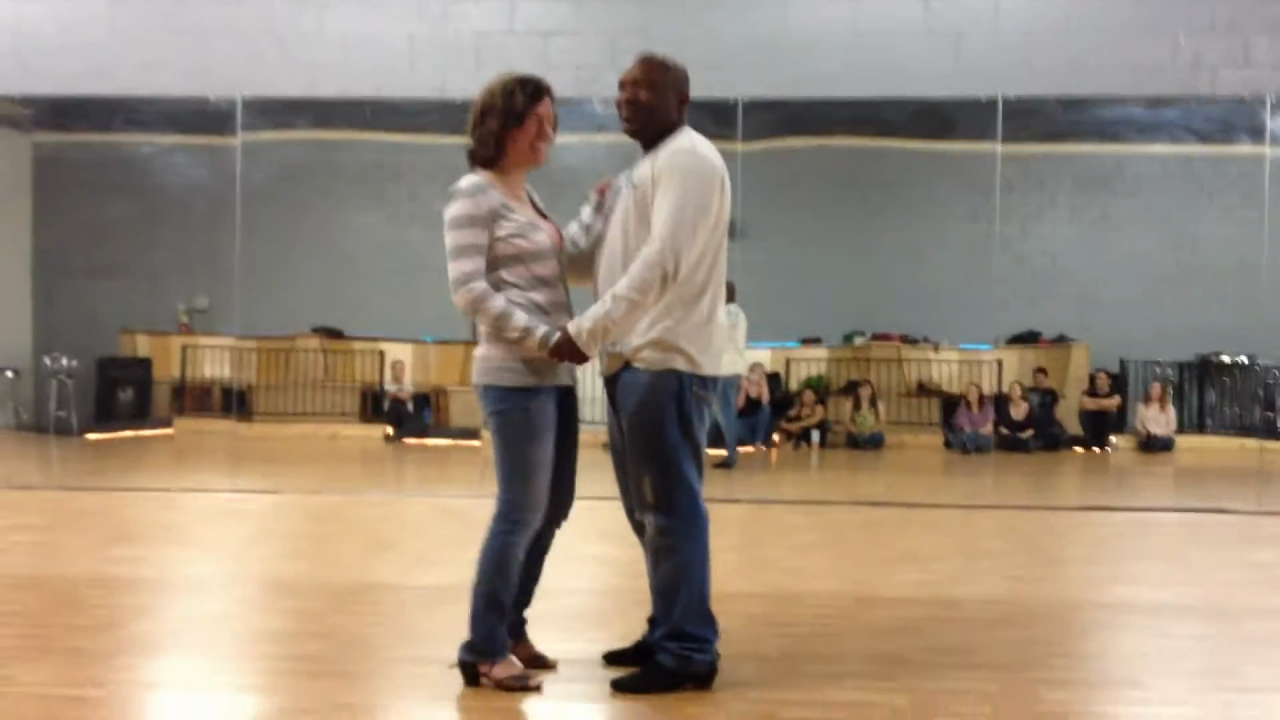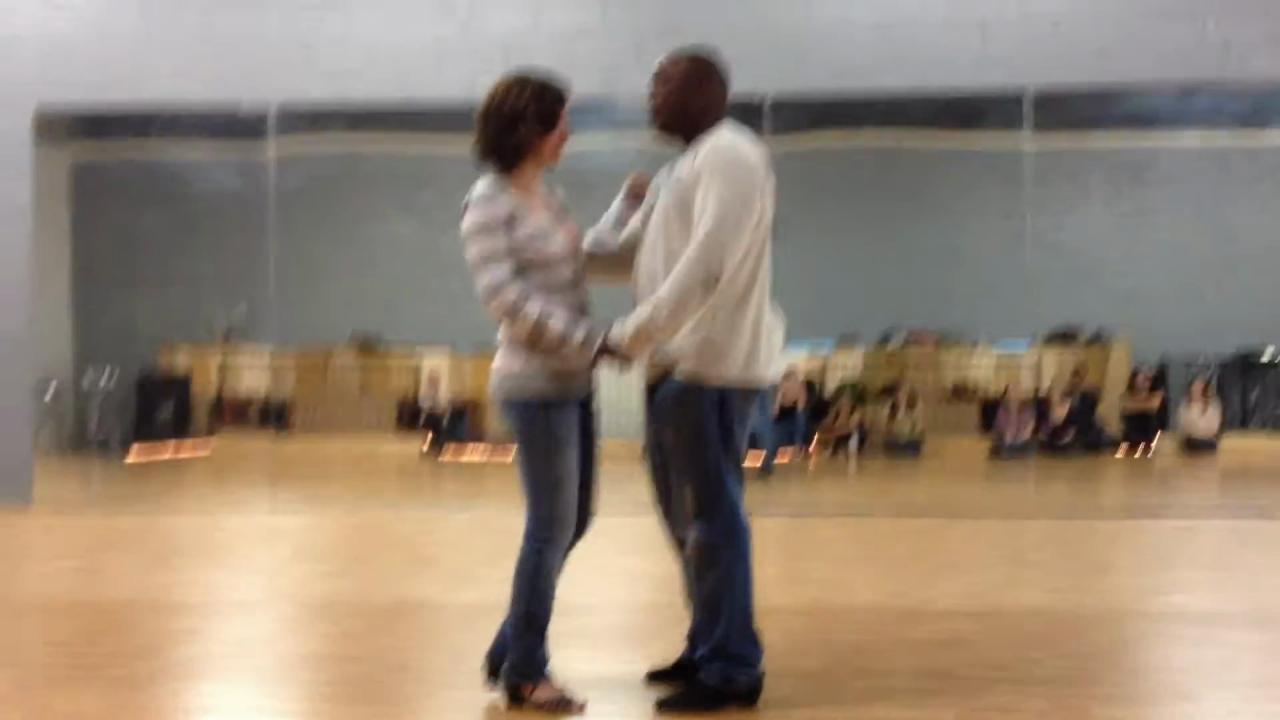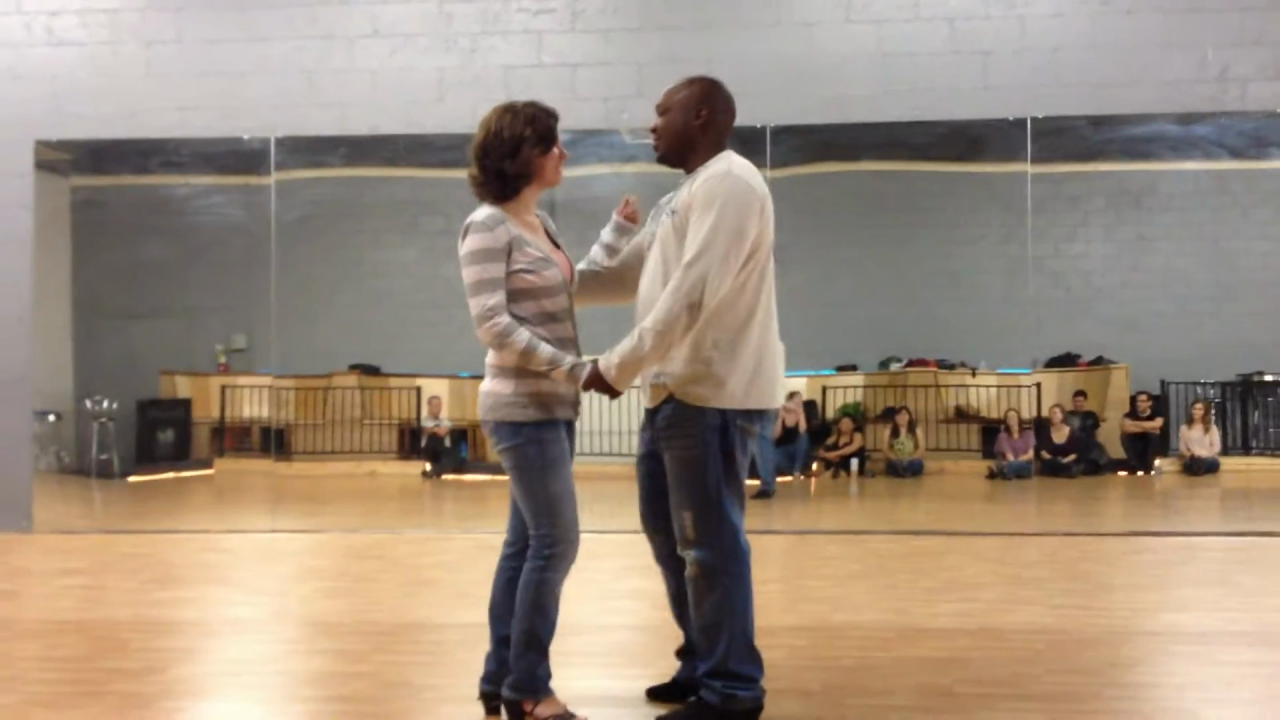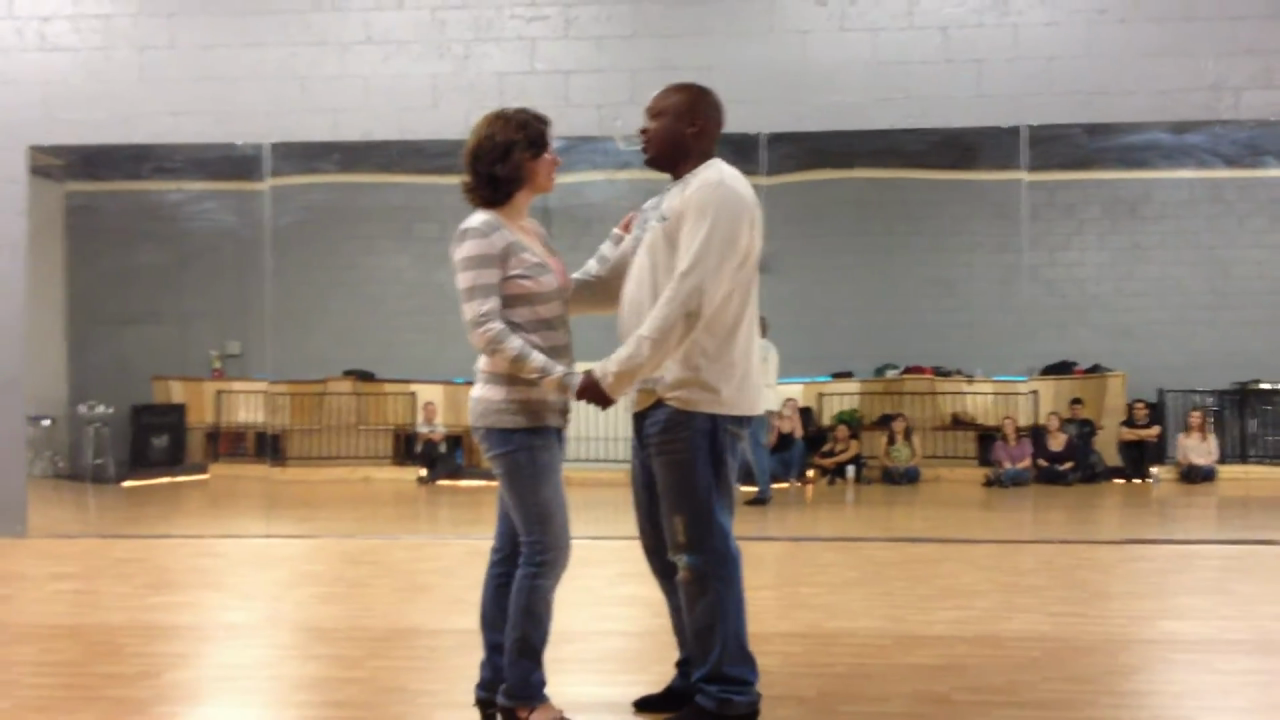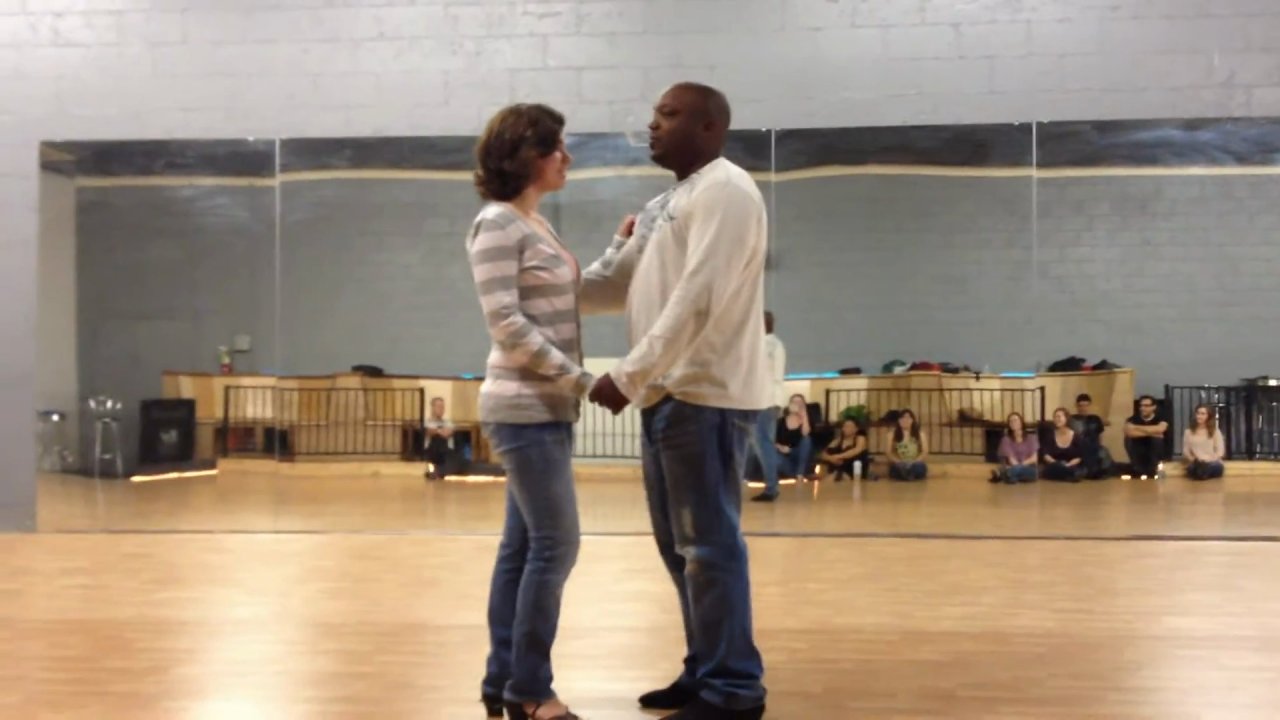
dt=0.4s
person 1, frame 1
left shoulder: (688, 159)
right shoulder: (646, 169)
left elbow: (664, 263)
right elbow: (618, 260)
left wrist: (586, 330)
left hip: (666, 363)
right hip: (635, 360)
left knee: (670, 508)
right knee: (649, 509)
left ankle: (688, 650)
right ankle: (667, 634)
person 1, frame 2
left shoulder: (728, 154)
right shoulder: (684, 167)
left elbow: (706, 265)
right elbow: (630, 251)
left wrist: (630, 334)
left hip: (709, 370)
right hip: (676, 368)
left knee: (710, 521)
right knee: (688, 519)
right ankle: (709, 648)
person 1, frame 3
left shoulder: (728, 183)
right shoulder: (694, 191)
left elbow: (693, 294)
right elbow: (645, 278)
left wrist: (616, 366)
left hip: (714, 394)
right hip: (679, 391)
left knee: (710, 543)
right knee: (667, 528)
right ankle: (703, 662)
person 1, frame 4
left shoulder: (717, 192)
right shoulder: (666, 203)
left elbow: (687, 302)
right elbow: (613, 284)
left wrist: (611, 374)
left hip: (697, 403)
right hip: (660, 400)
left knee: (700, 550)
right knee: (668, 549)
person 1, frame 5
left shoulder: (725, 190)
right shoulder: (671, 203)
left elbow: (698, 300)
right elbow: (620, 284)
left wrist: (627, 375)
left hip: (706, 399)
right hip: (670, 397)
left knee: (709, 543)
right knee: (680, 544)
person 2, frame 1
left shoulder: (527, 196)
right shoulder: (474, 193)
right elbow: (468, 288)
right wrist: (541, 337)
left hip: (552, 374)
right hip: (514, 374)
left knee: (551, 508)
right knee: (522, 511)
left ankle: (509, 627)
right ankle: (483, 649)
person 2, frame 2
left shoulder: (547, 196)
right shoulder: (490, 198)
left elbow: (579, 265)
right elbow: (501, 296)
right wrist: (588, 341)
left hip: (569, 381)
right hip: (534, 383)
left knee: (572, 520)
right knee: (551, 525)
left ankle: (512, 648)
person 2, frame 3
left shoulder: (539, 222)
right shoulder: (487, 226)
left elbow: (573, 289)
right elbow: (493, 325)
left wrist: (621, 230)
right wrist: (577, 369)
left hip: (549, 407)
right hip: (523, 408)
left knee: (528, 544)
right knee: (555, 543)
person 2, frame 4
left shoulder: (530, 229)
right shoulder: (482, 232)
left elbow: (565, 301)
right elbow: (485, 331)
left wrist: (619, 244)
right wrist: (567, 379)
left hip: (537, 413)
right hip: (514, 415)
left knee: (515, 549)
right knee: (545, 550)
person 2, frame 5
left shoulder: (536, 223)
right shoulder: (498, 223)
left elbow: (571, 302)
right elbow: (507, 325)
right wrist: (581, 378)
left hip: (545, 408)
right hip: (525, 408)
left knee: (524, 546)
right knee: (555, 545)
